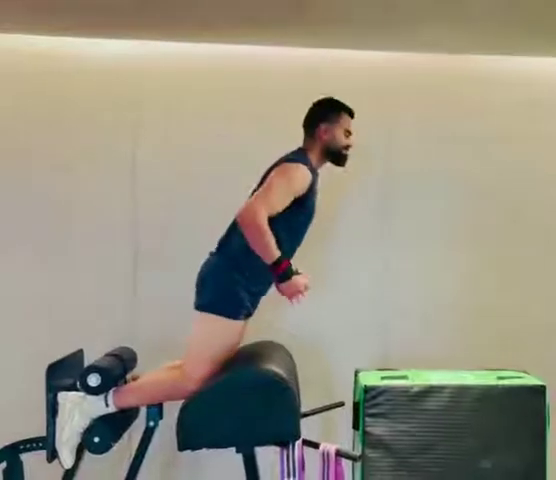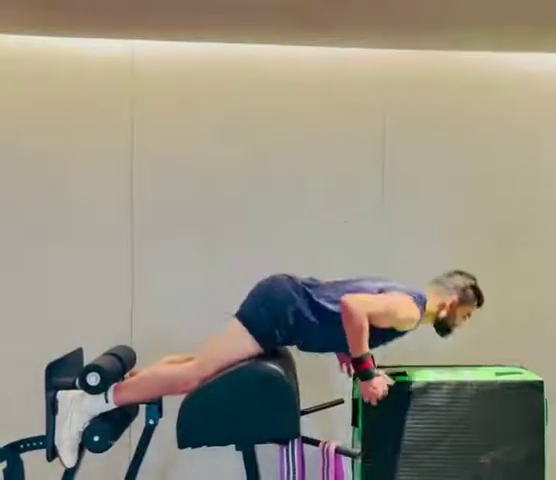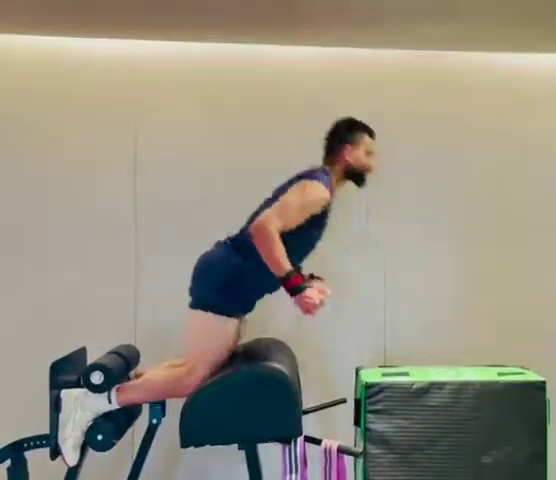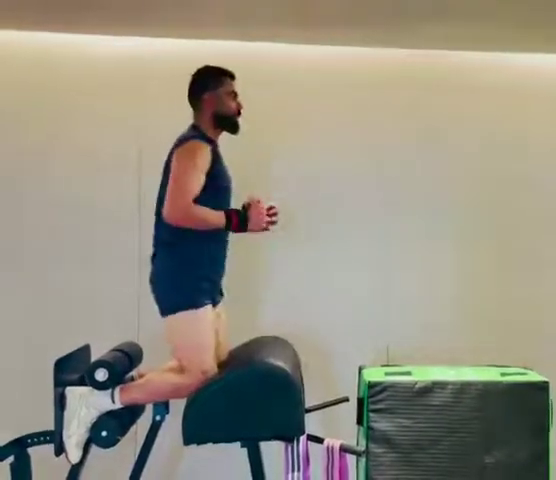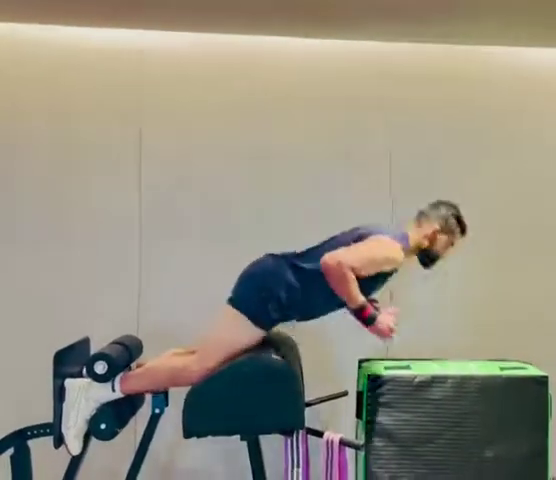
dt=1s
person 1, frame 1
left shoulder: (302, 171)
right shoulder: (299, 171)
right elbow: (250, 215)
left wrist: (281, 272)
right wrist: (284, 272)
left hip: (236, 286)
right hip: (230, 285)
left knee: (202, 372)
right knee: (193, 379)
left ankle: (108, 387)
right ankle: (91, 404)
person 1, frame 2
left shoulder: (406, 300)
right shoulder: (412, 312)
right elbow: (354, 307)
left wrist: (343, 346)
right wrist: (366, 371)
left hip: (283, 297)
right hip: (278, 307)
left knee: (199, 364)
right knee: (195, 375)
left ankle: (103, 384)
right ankle: (90, 402)
person 1, frame 3
left shoulder: (318, 186)
right shoulder: (317, 187)
right elbow: (263, 228)
left wrist: (301, 280)
right wrist: (296, 286)
left hip: (233, 282)
right hip: (225, 280)
left knee: (201, 365)
right knee: (196, 376)
left ankle: (123, 380)
right ankle: (98, 401)
person 1, frame 4
left shoulder: (205, 147)
right shoulder: (195, 147)
right elbow: (175, 210)
left wrist: (246, 218)
right wrist: (238, 220)
left hip: (200, 277)
right hip: (183, 278)
left knee: (216, 364)
right knee: (199, 377)
left ankle: (124, 384)
right ankle: (96, 401)
person 1, frame 5
left shoulder: (387, 241)
right shoulder: (393, 252)
right elbow: (334, 264)
left wrist: (366, 307)
right wrist: (369, 316)
left hip: (267, 284)
right hip: (266, 290)
left knee: (203, 358)
right knee: (200, 366)
left ankle: (109, 383)
right ankle: (98, 393)
